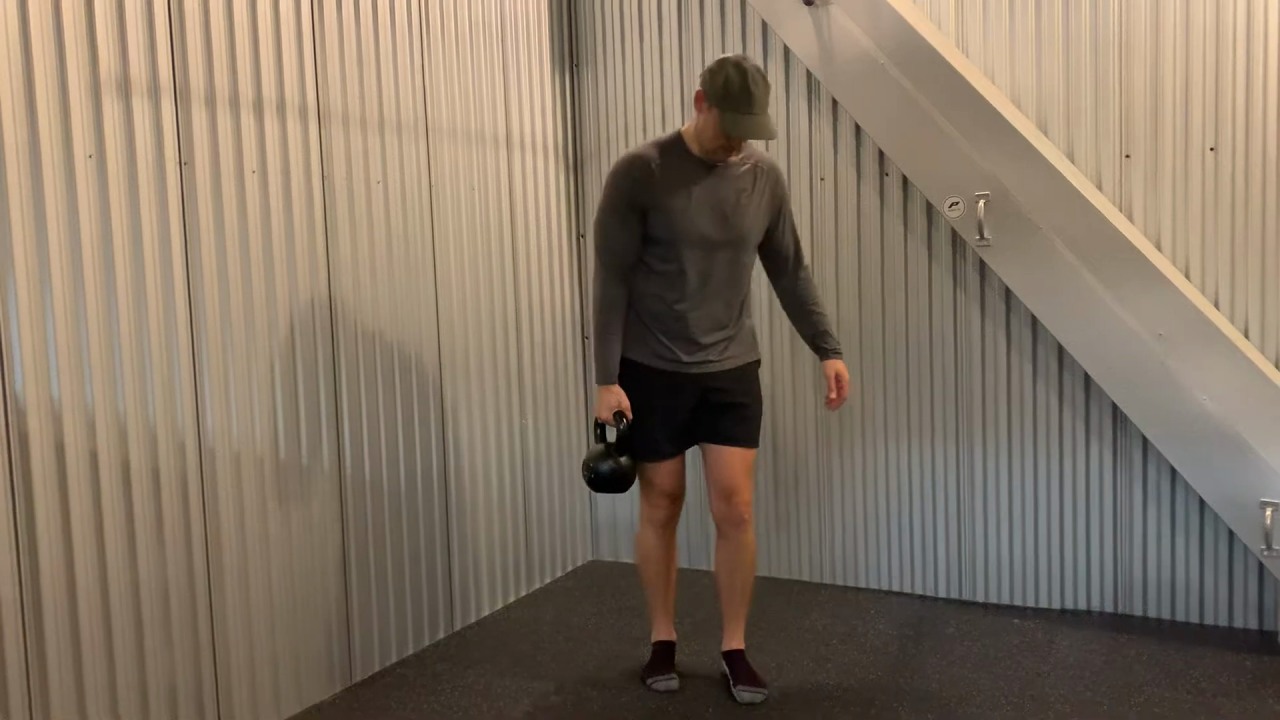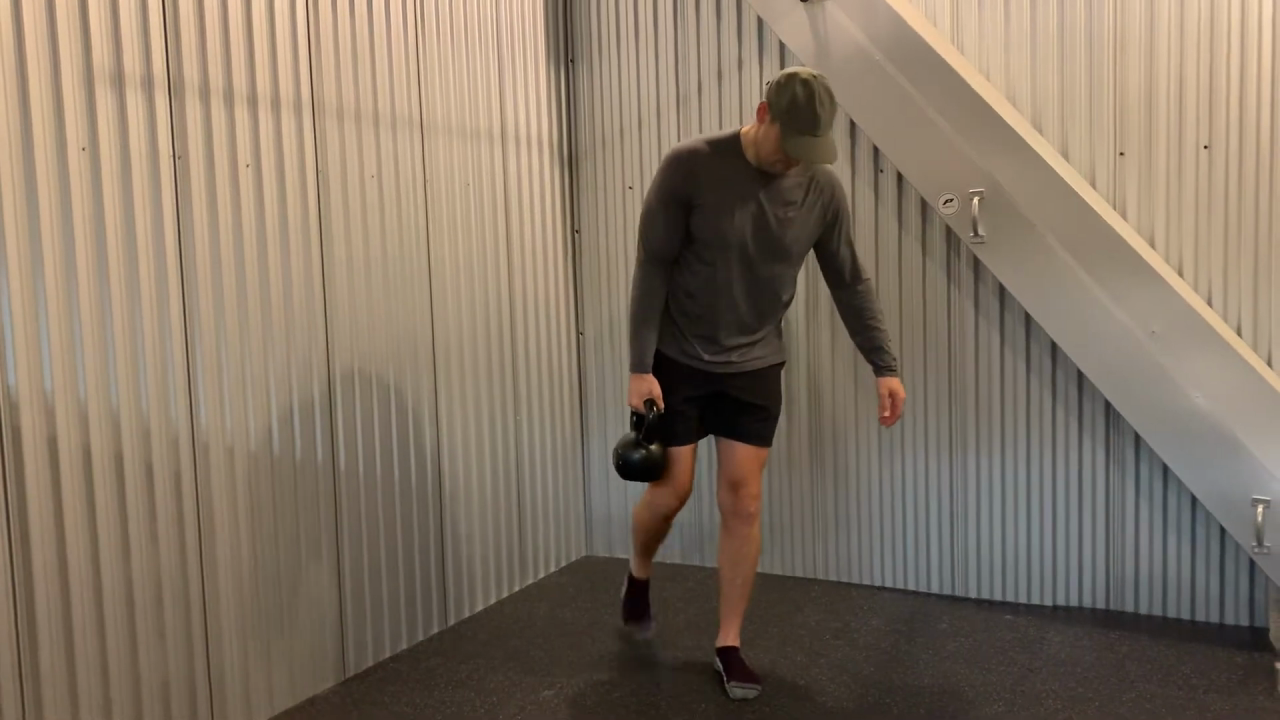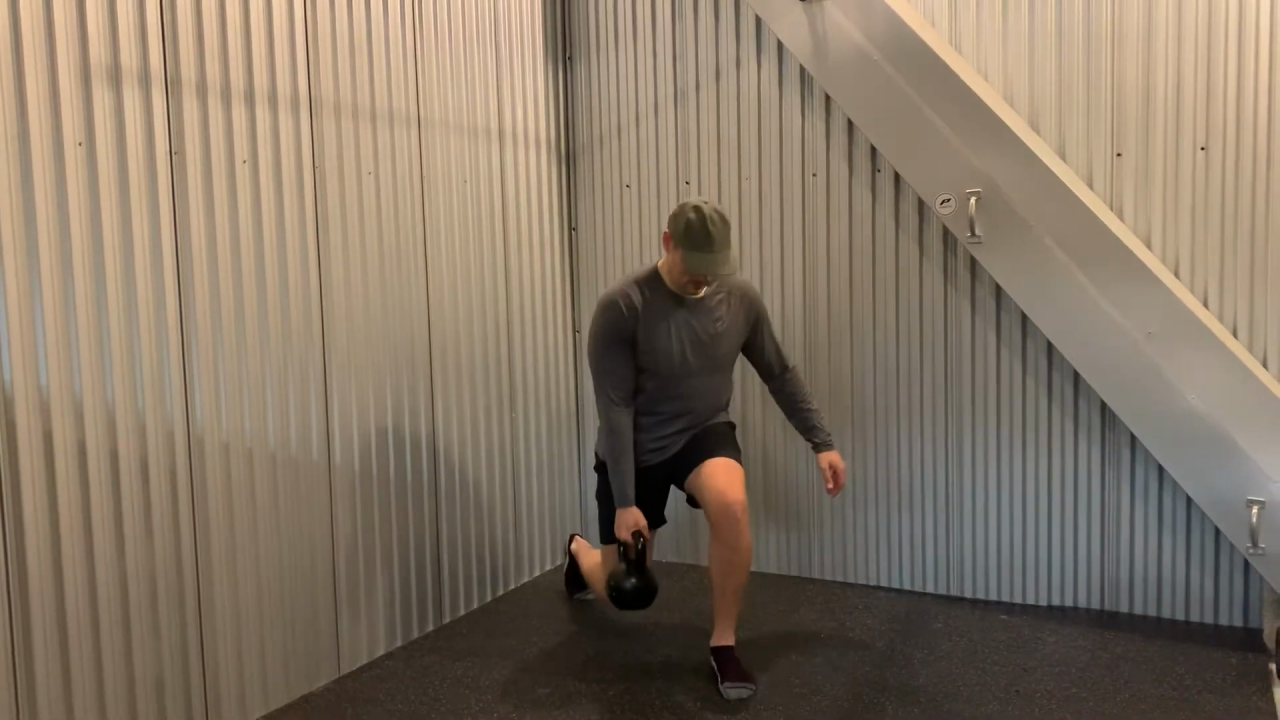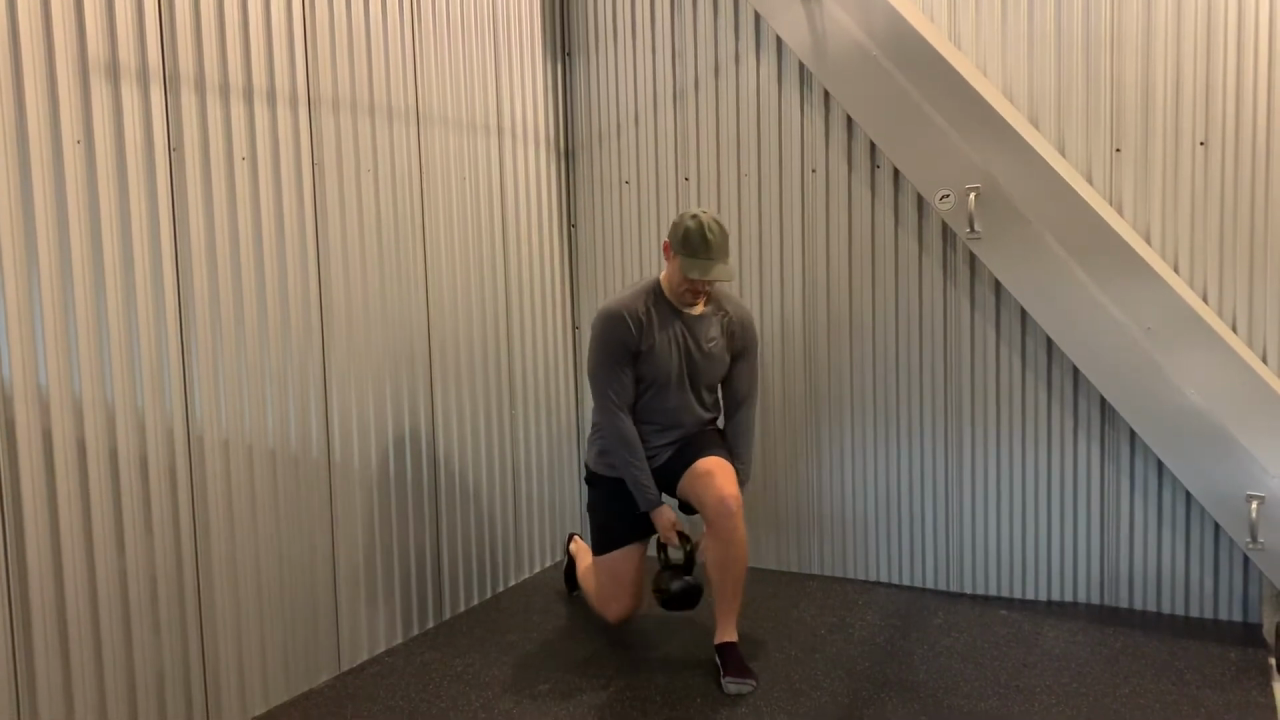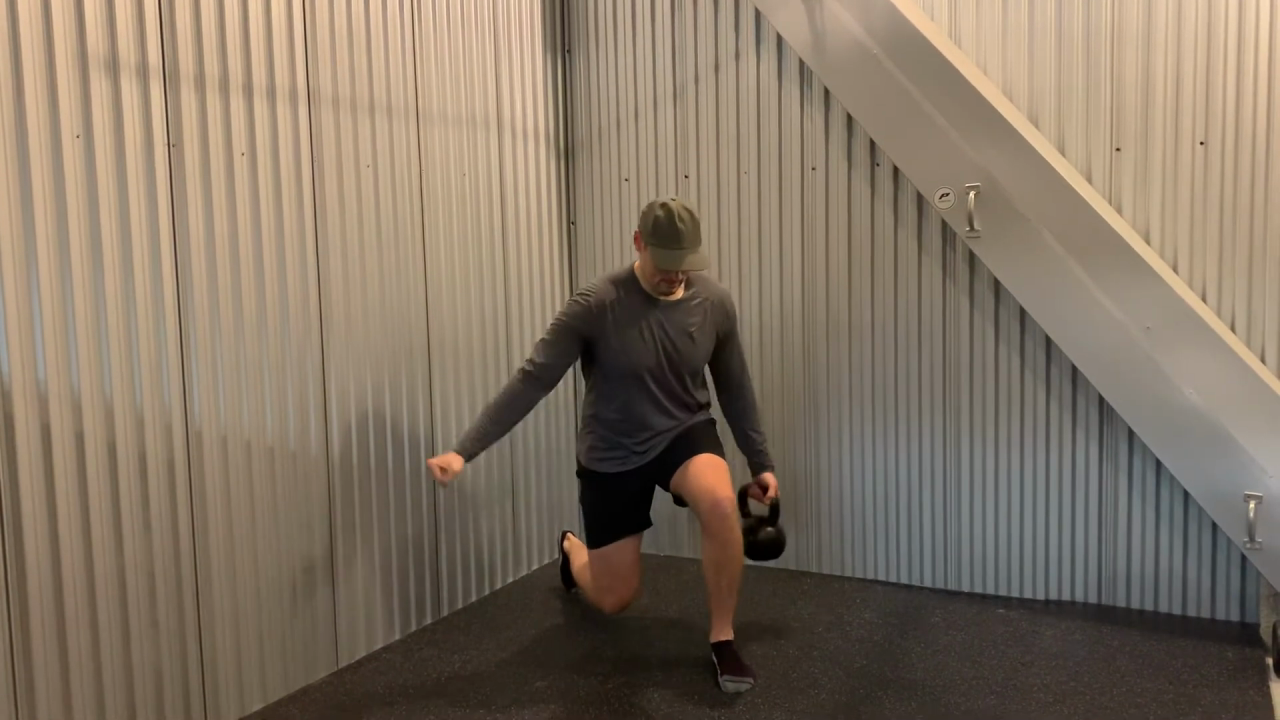
dt=1s
person 1, frame 1
left shoulder: (764, 177)
right shoulder: (640, 172)
left elbow: (790, 271)
right elbow: (613, 279)
left wrist: (828, 350)
right wrist: (606, 378)
left hip: (732, 369)
right hip: (651, 371)
left knee: (735, 509)
right knee: (661, 508)
left ankle: (735, 648)
right ankle: (663, 641)
person 1, frame 2
left shoulder: (823, 189)
right shoulder: (690, 165)
left elbow: (850, 283)
right elbow: (652, 268)
left wrist: (884, 365)
right wrist: (640, 367)
left hip: (754, 365)
right hip: (676, 359)
left knee: (742, 502)
right knee: (669, 492)
left ankle: (728, 645)
right ankle: (638, 574)
person 1, frame 3
left shoulder: (741, 298)
right shoulder: (621, 306)
left elbow: (779, 373)
right elbow: (614, 409)
left wrist: (822, 442)
right wrist: (624, 502)
left hip: (703, 433)
right hip: (636, 450)
left knee: (732, 506)
left ankle: (724, 643)
right ankle: (579, 550)
person 1, frame 4
left shoulder: (735, 319)
right shoulder: (620, 317)
left elbow: (741, 410)
right elbow: (614, 415)
left wrist: (733, 487)
right wrist: (653, 505)
left hip: (692, 441)
right hip: (621, 461)
left knee: (725, 503)
right knee: (617, 609)
left ankle: (727, 640)
right ankle: (579, 551)
person 1, frame 5
left shoulder: (715, 303)
right shoulder: (595, 306)
left elbow: (734, 387)
right elbow: (532, 380)
left wrist: (760, 462)
right wrist: (464, 450)
left hip: (685, 431)
right hip: (611, 454)
left knee: (720, 503)
right knee: (614, 599)
left ankle: (723, 639)
right ankle: (572, 548)
